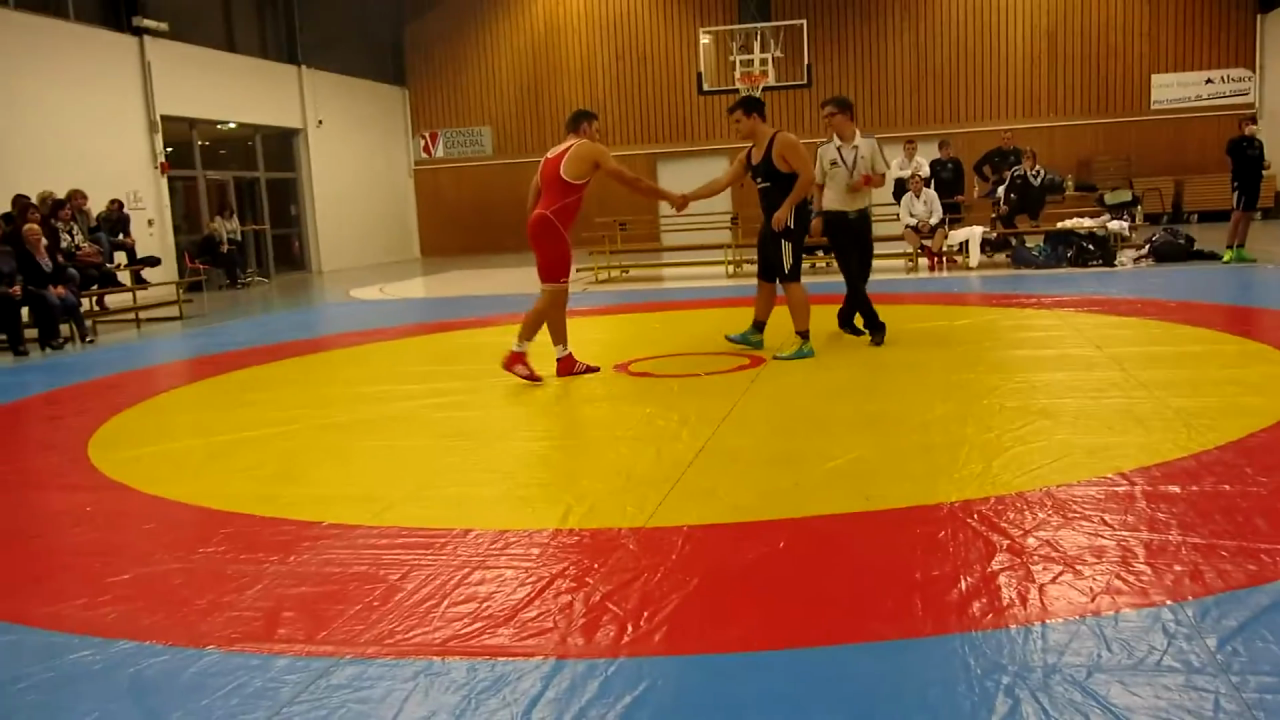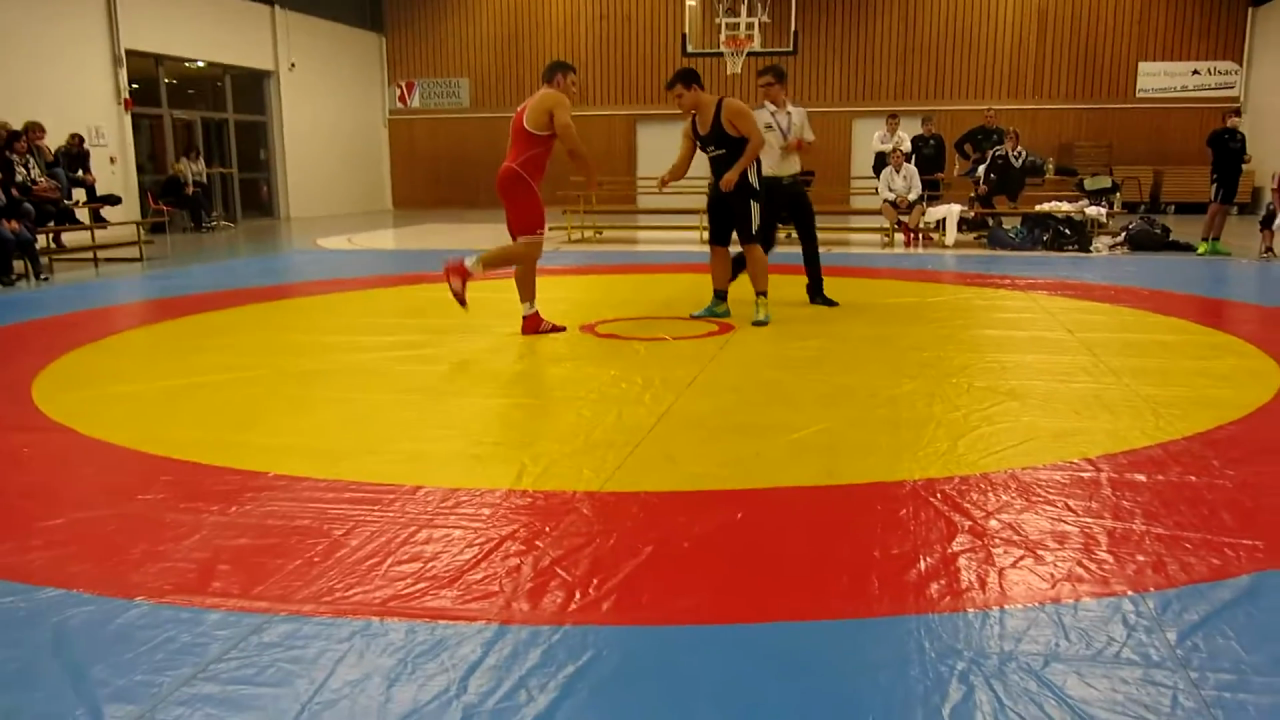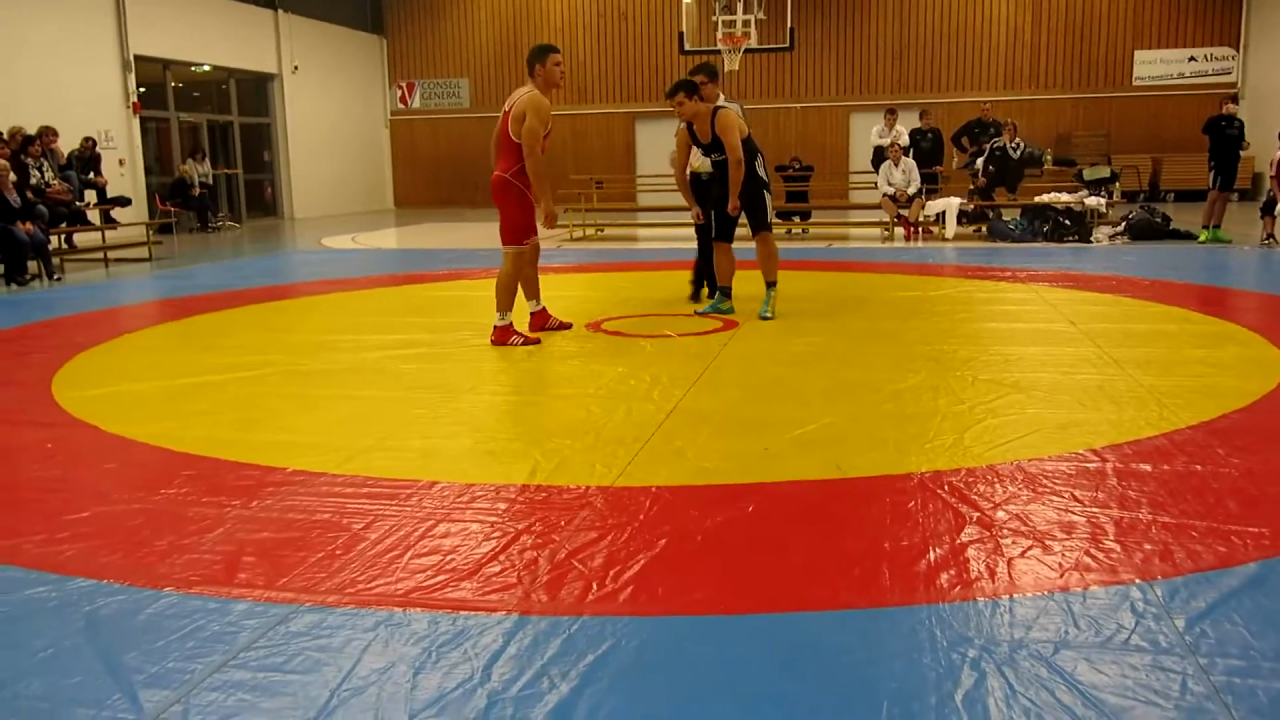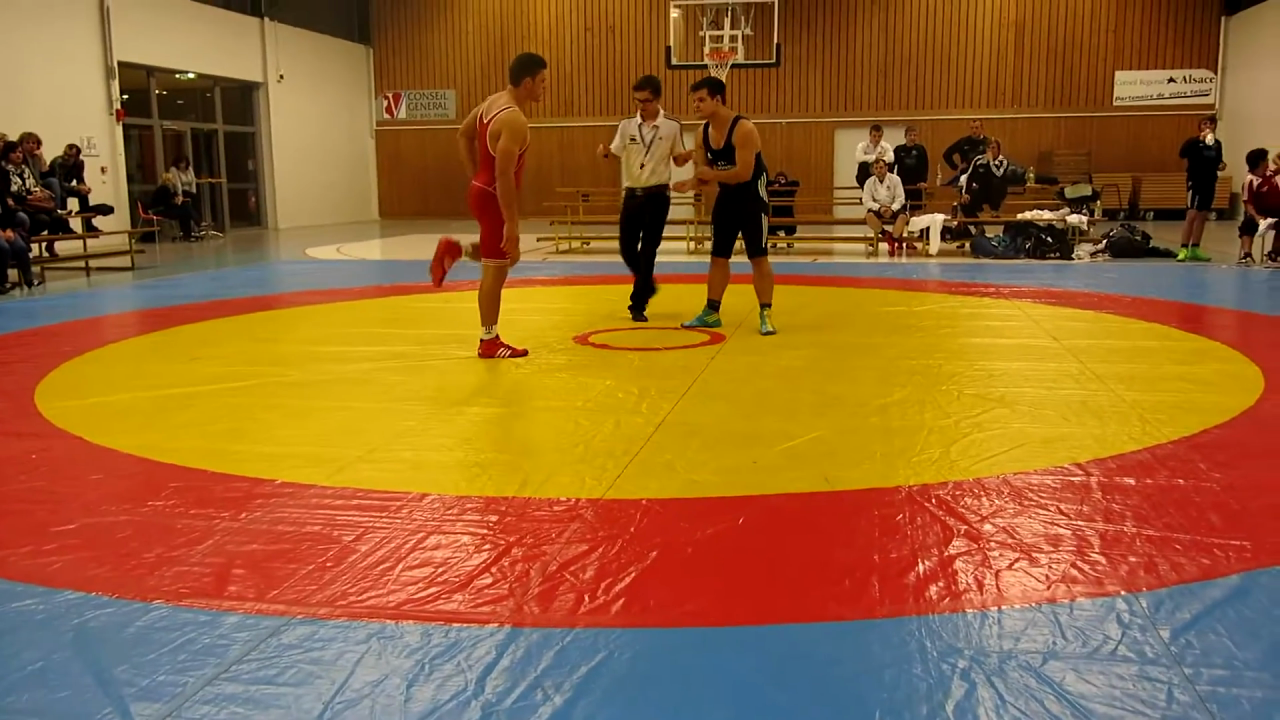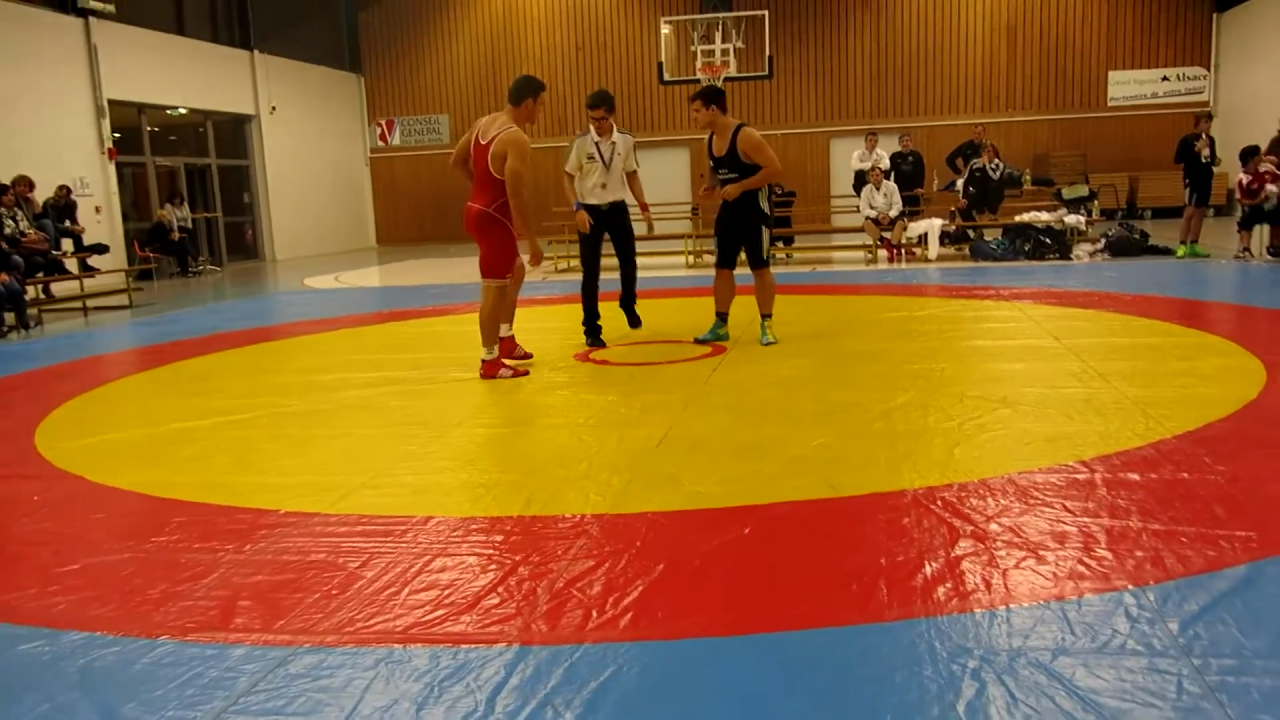
dt=0.5s
person 1, frame 1
left shoulder: (551, 154)
right shoulder: (591, 150)
left elbow: (532, 199)
right elbow: (632, 181)
right wrist: (668, 196)
left hip: (543, 225)
right hip: (552, 228)
left knee: (559, 296)
right knee: (552, 296)
left ankle: (564, 360)
right ankle: (516, 355)
person 1, frame 2
left shoulder: (529, 106)
right shoulder: (556, 101)
right elbow: (572, 145)
right wrist: (590, 176)
left hip: (518, 180)
right hip: (520, 182)
left knee: (528, 252)
right knee: (529, 250)
left ankle: (530, 319)
right ankle: (466, 267)
person 1, frame 3
left shoulder: (520, 97)
right shoulder: (537, 103)
left elbow: (497, 140)
right elbow: (532, 155)
right wrist: (546, 200)
left hip: (508, 182)
right hip: (514, 186)
left knee: (530, 251)
right knee: (515, 257)
left ankle: (539, 315)
right ankle: (502, 329)
person 1, frame 4
left shoulder: (494, 101)
right shoulder: (515, 120)
left elbow: (464, 135)
right elbow: (504, 175)
right wrist: (512, 223)
left hip: (481, 189)
right hip: (493, 197)
left knee: (508, 256)
right knee: (496, 270)
left ankle: (453, 252)
right ankle: (489, 342)
person 1, frame 5
left shoulder: (485, 123)
right shoulder: (516, 140)
left elbow: (457, 161)
right elbow: (516, 195)
right wrist: (532, 241)
left hip: (477, 210)
right hip: (494, 218)
left knee: (515, 273)
right knee: (495, 290)
left ankle: (506, 341)
right ankle: (490, 362)
person 2, frame 1
left shoulder: (784, 142)
right shoulder: (748, 155)
left elbow: (808, 175)
right elbow: (722, 182)
left wrist: (786, 208)
right wrist: (689, 197)
left hip: (789, 219)
right hip: (771, 221)
left knee: (789, 280)
right knee: (765, 279)
left ankle: (803, 342)
right ankle: (755, 333)
person 2, frame 2
left shoulder: (731, 108)
right shoulder: (690, 126)
left elbow: (757, 139)
right elbow: (682, 164)
left wrist: (735, 172)
right wrist: (669, 176)
left hip: (744, 181)
right hip: (720, 185)
left knee: (750, 243)
right knee: (717, 245)
left ankle: (761, 302)
right ankle: (719, 303)
person 2, frame 3
left shoulder: (724, 118)
right shoulder: (686, 134)
left elbow: (736, 158)
right elbow: (680, 172)
left wrist: (734, 197)
right wrist: (692, 205)
left hip: (751, 178)
right hip: (723, 181)
left knee: (763, 234)
right knee: (720, 242)
left ankle: (771, 295)
right ankle: (723, 299)
person 2, frame 4
left shoulder: (743, 129)
right shoulder: (703, 134)
left elbow: (744, 173)
left wrist: (713, 174)
right wrist: (692, 183)
left hip: (752, 197)
right hip: (726, 198)
left knee: (758, 258)
right knee: (718, 256)
left ankle: (765, 314)
right ankle: (711, 313)
person 2, frame 5
left shoulder: (747, 137)
right shoulder: (709, 141)
left elbow: (775, 170)
left wrist: (739, 187)
right wrist: (710, 186)
left hip: (753, 209)
right hip: (728, 210)
left knee: (760, 269)
right knee: (722, 269)
left ankle: (766, 325)
right ankle: (720, 326)
person 3, frame 1
left shoulder: (869, 145)
right shoulder: (824, 151)
left elbow: (881, 179)
right elbow: (818, 187)
left wrist: (866, 180)
right wrist: (817, 215)
left hip: (861, 215)
right hip: (835, 218)
left knee: (862, 272)
right knee: (851, 274)
left ankle: (846, 316)
right ankle: (874, 324)
person 3, frame 2
left shoulder: (799, 114)
right shoulder: (754, 116)
left elbow: (809, 145)
left wrist: (798, 143)
left hip: (792, 182)
right hip: (766, 183)
left knee: (808, 236)
right knee: (766, 241)
left ankle: (816, 291)
right ankle: (725, 280)
person 3, frame 3
left shoulder: (732, 108)
right hip: (697, 177)
left knee: (711, 229)
right knee: (702, 232)
left ankle: (699, 283)
right ankle: (712, 284)
person 3, frame 4
left shoulder: (672, 126)
right shoulder: (627, 125)
left elbow: (679, 159)
right elbow: (614, 155)
left wrist: (686, 158)
right wrist: (605, 153)
left hip: (657, 195)
right hip: (632, 194)
left knee: (648, 251)
right knee: (627, 248)
left ankle: (638, 304)
right ankle: (647, 285)
person 3, frame 5
left shoulder: (626, 140)
right shoulder: (581, 141)
left elbow: (632, 175)
right elbow: (568, 178)
left wrist: (644, 207)
right wrist: (578, 208)
left hip: (617, 208)
right hip: (590, 211)
left knee: (628, 259)
right knee: (590, 272)
left ankle: (628, 303)
right ankle: (592, 329)
